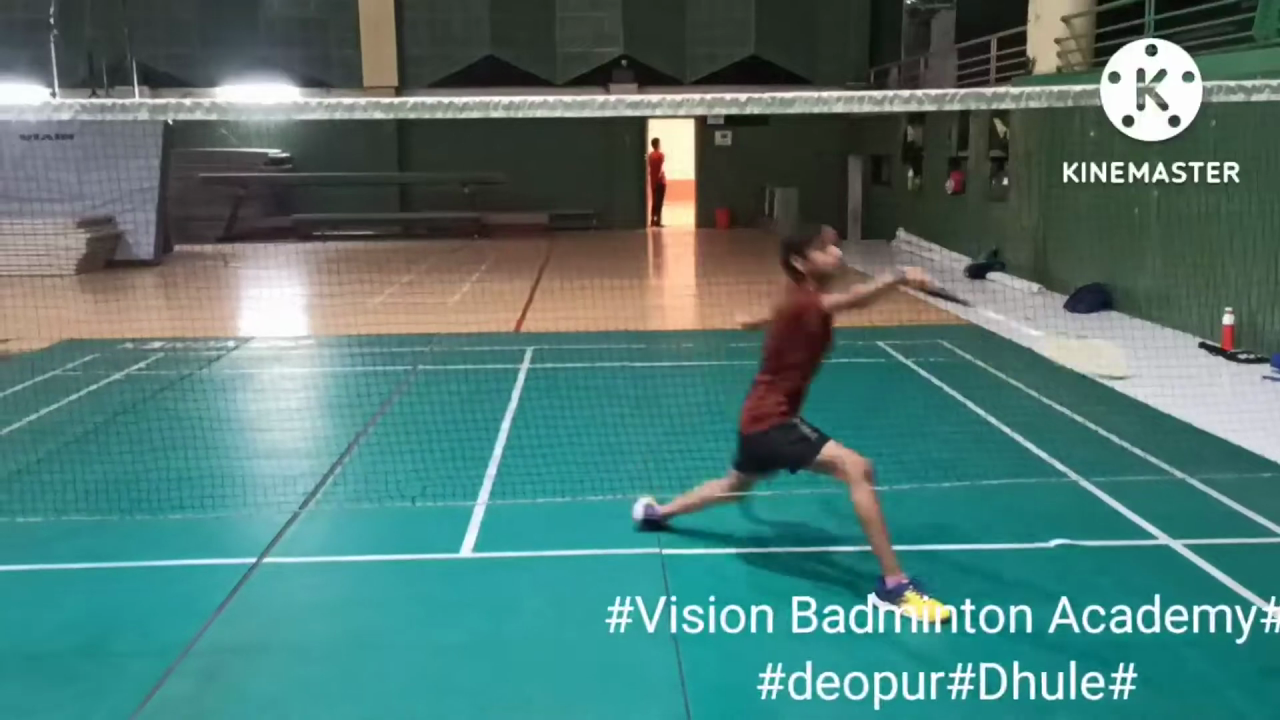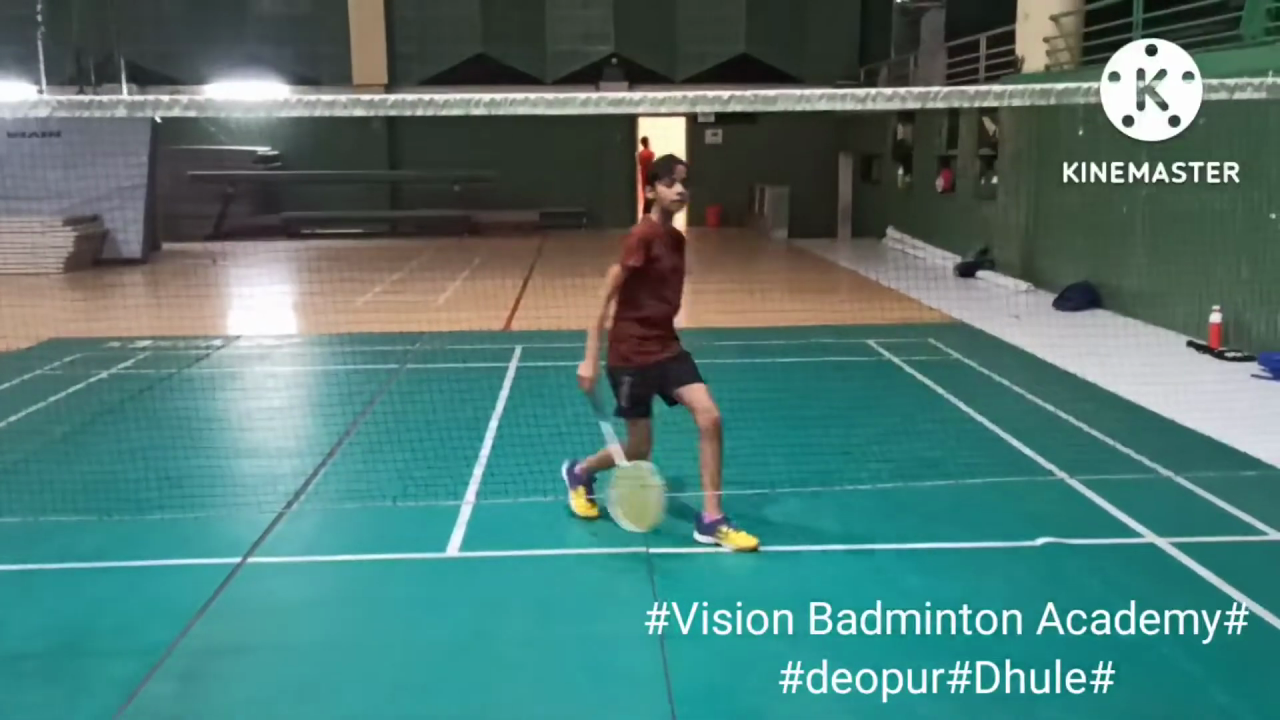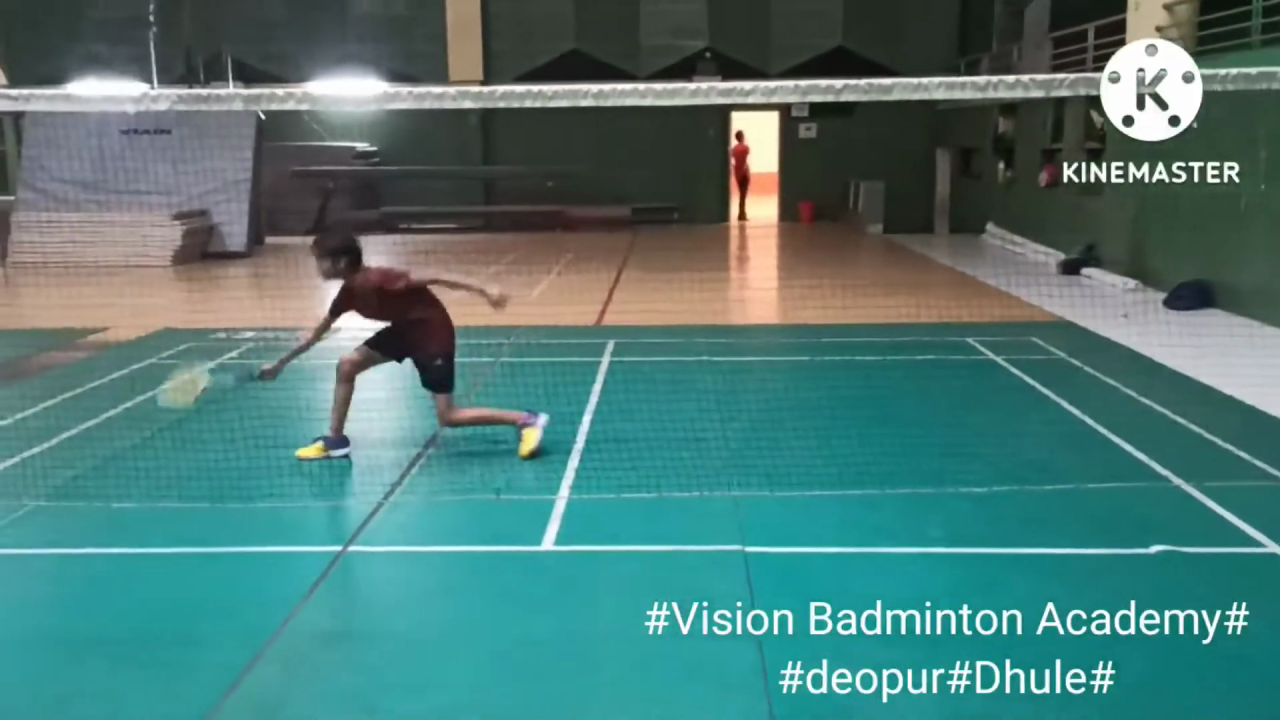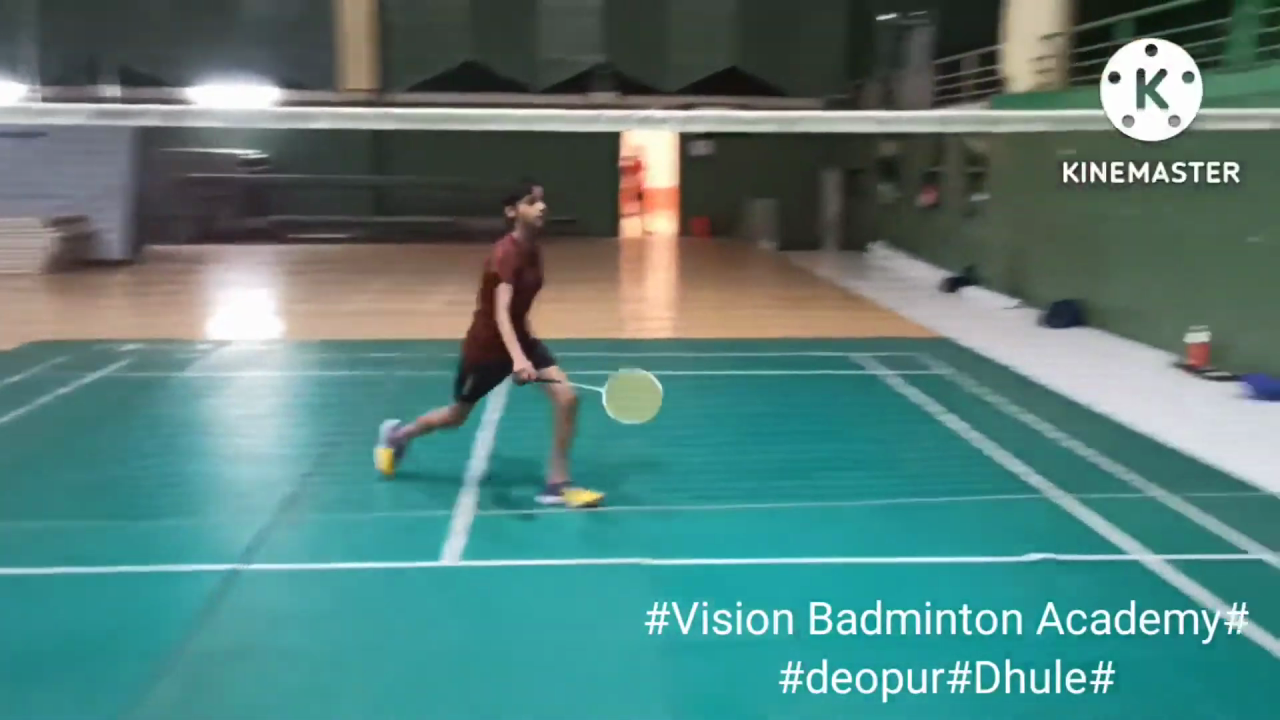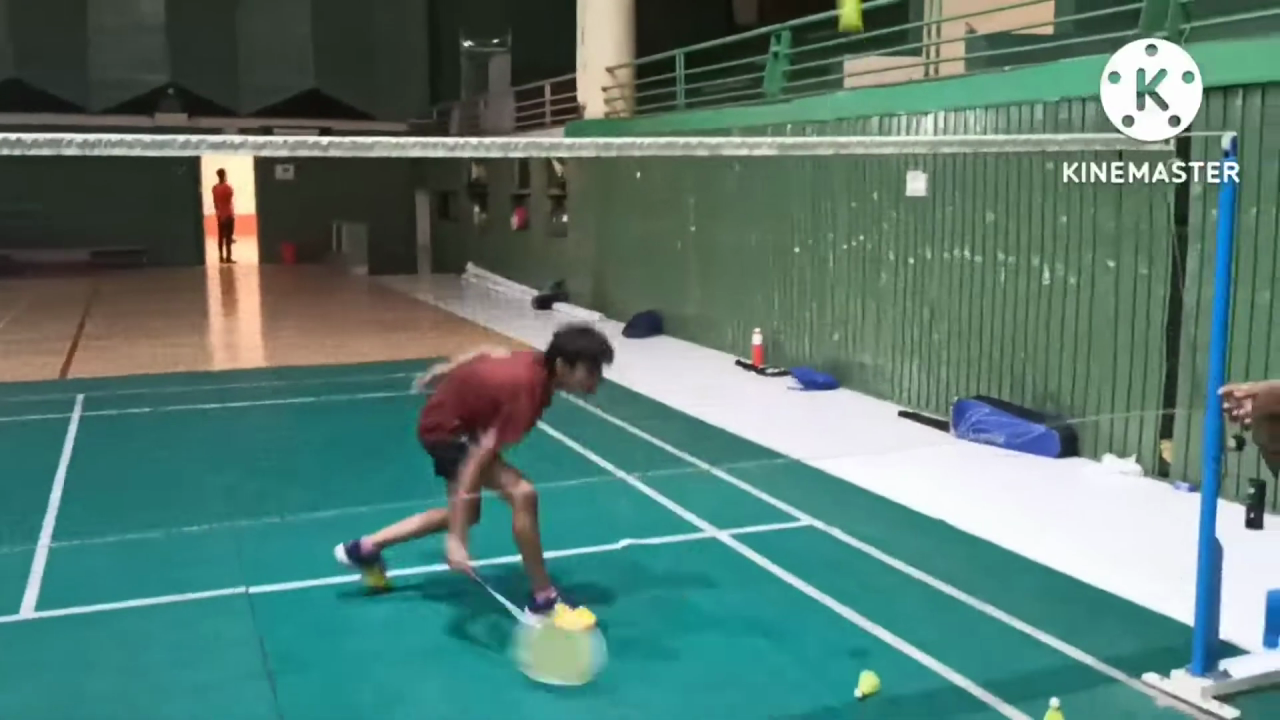
dt=1s
person 1, frame 1
left shoulder: (799, 300)
right shoulder: (805, 302)
left elbow: (768, 321)
right elbow: (850, 298)
left wrist: (750, 323)
right wrist: (898, 277)
left hip: (760, 416)
right hip: (771, 420)
left knee: (734, 488)
right knee: (858, 470)
left ankle: (654, 511)
right ankle: (894, 586)
person 1, frame 2
left shoulder: (678, 240)
right shoulder: (642, 236)
right elbow: (608, 296)
right wrist: (590, 358)
left hip: (667, 348)
right hip: (632, 353)
left knee: (710, 420)
right knee: (639, 449)
left ankle: (713, 522)
right ankle: (578, 472)
person 1, frame 3
left shoulder: (378, 281)
right shoulder: (347, 295)
left elbow: (433, 278)
right elbow: (318, 332)
left wrist: (483, 290)
right wrist: (280, 363)
left hip: (434, 336)
right hip: (405, 331)
left knee: (448, 417)
right knee: (346, 367)
left ankle: (528, 421)
right ankle: (335, 439)
person 1, frame 4
left shoulder: (532, 249)
right shoulder: (506, 253)
right elbow: (502, 311)
right wrist: (517, 357)
left hip: (519, 339)
right hip: (486, 346)
left knee: (568, 397)
right knee: (456, 417)
left ankle: (558, 484)
right ankle: (396, 436)
person 1, frame 5
left shoulder: (536, 365)
right shoulder: (527, 397)
left elbow: (484, 354)
right elbow: (475, 465)
left wrist: (438, 374)
right wrist: (455, 539)
left hip: (450, 418)
right hip: (444, 430)
left knee: (464, 514)
right knee: (522, 494)
left ankle: (365, 549)
right ankle: (544, 600)
